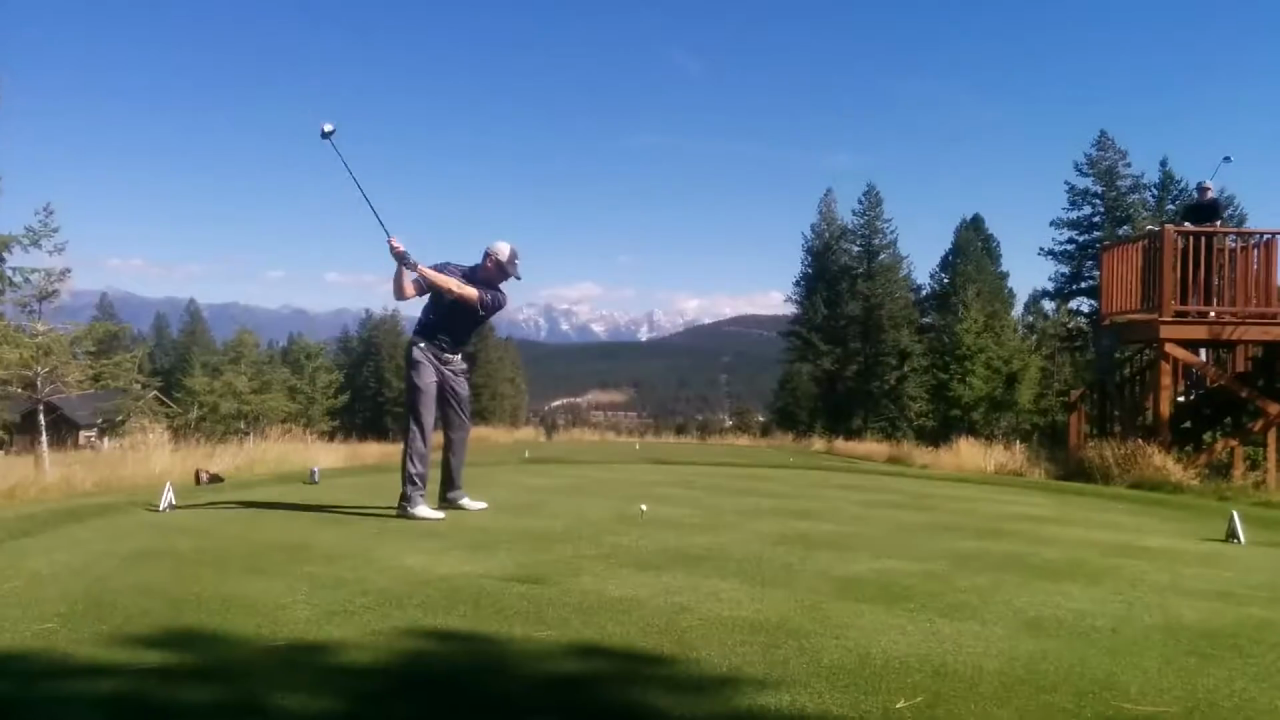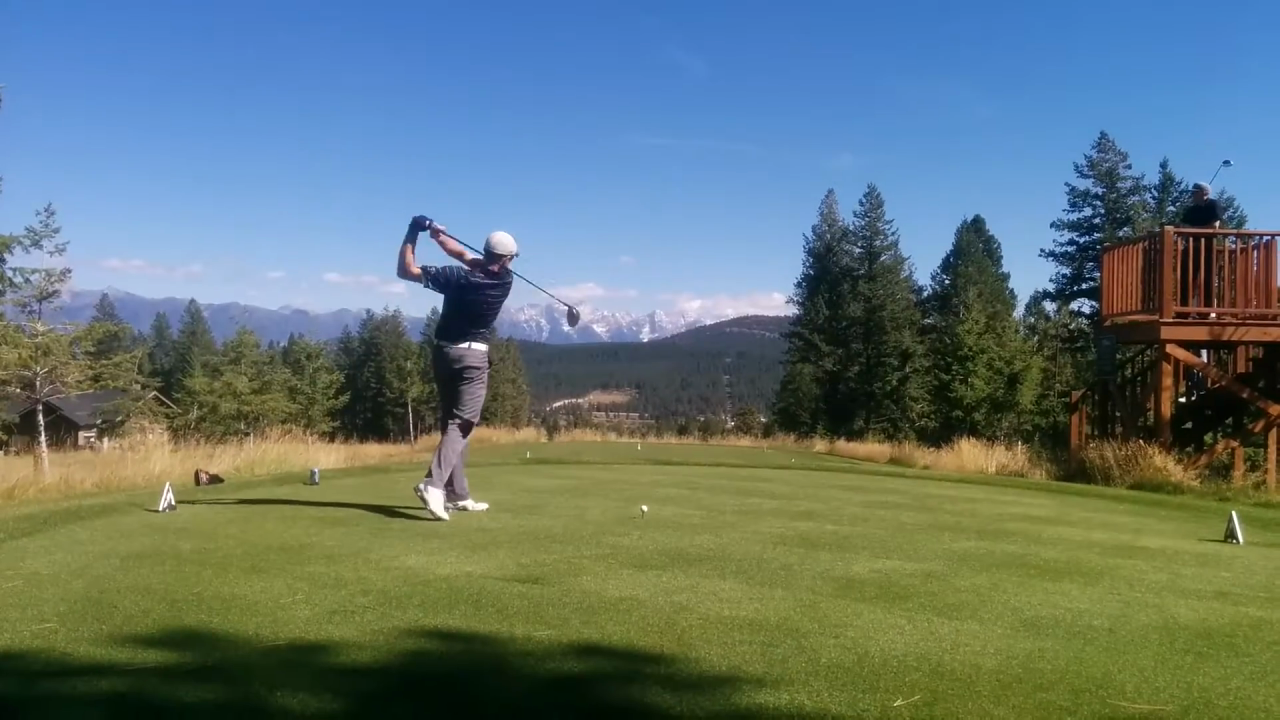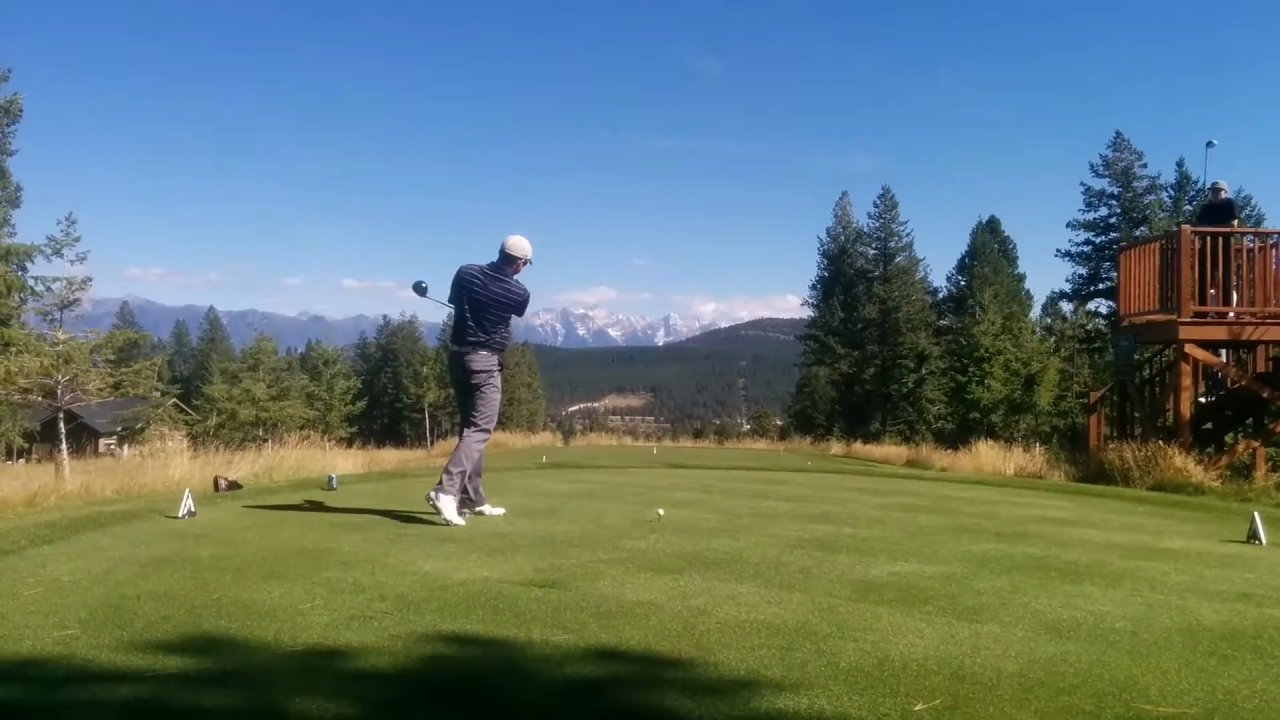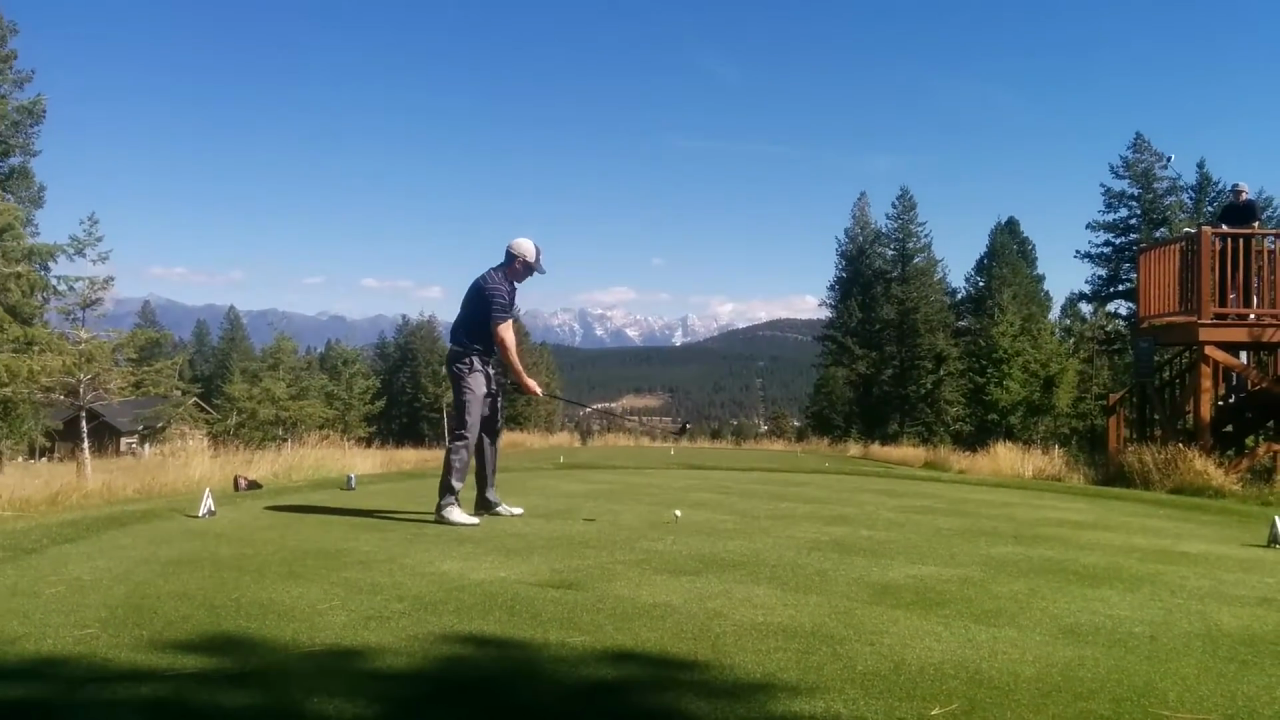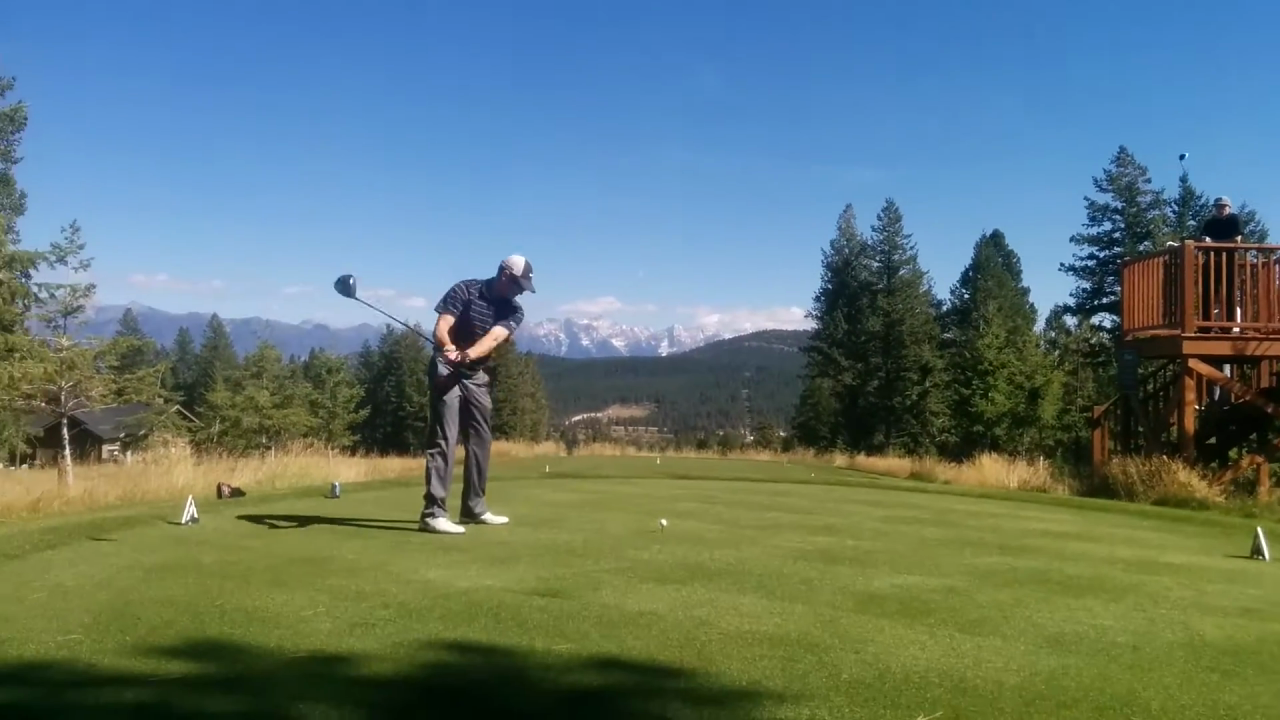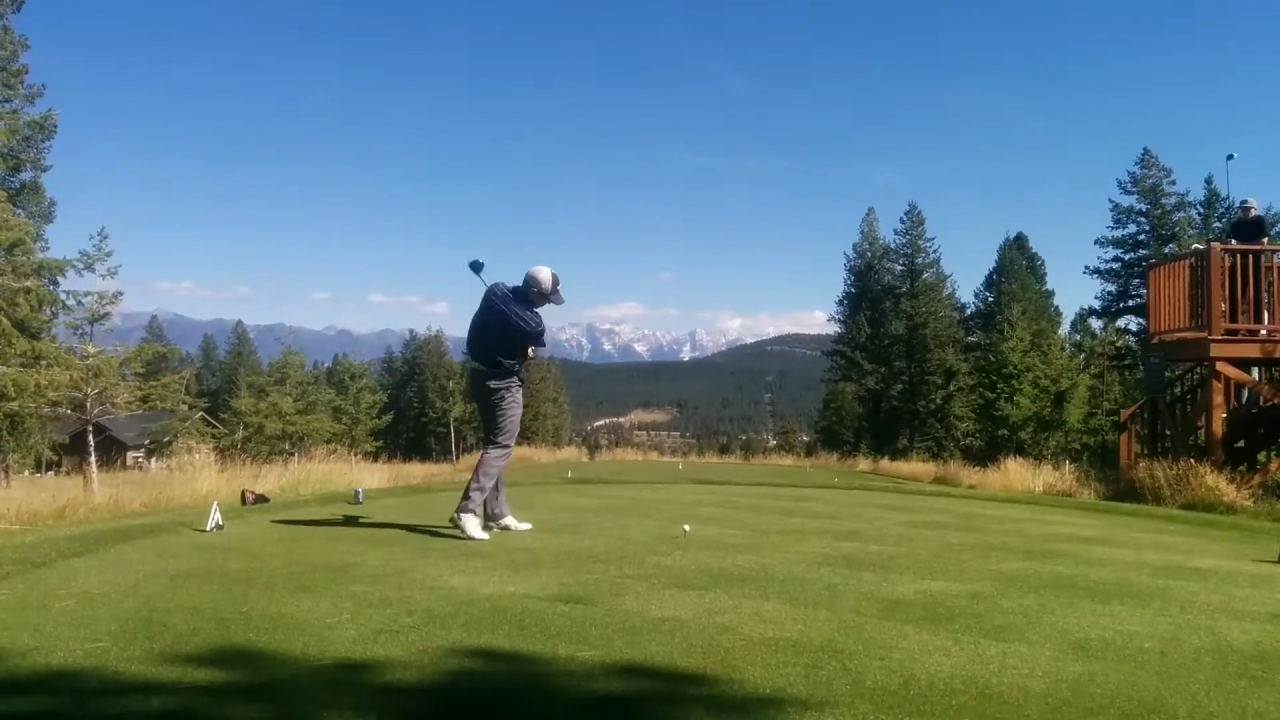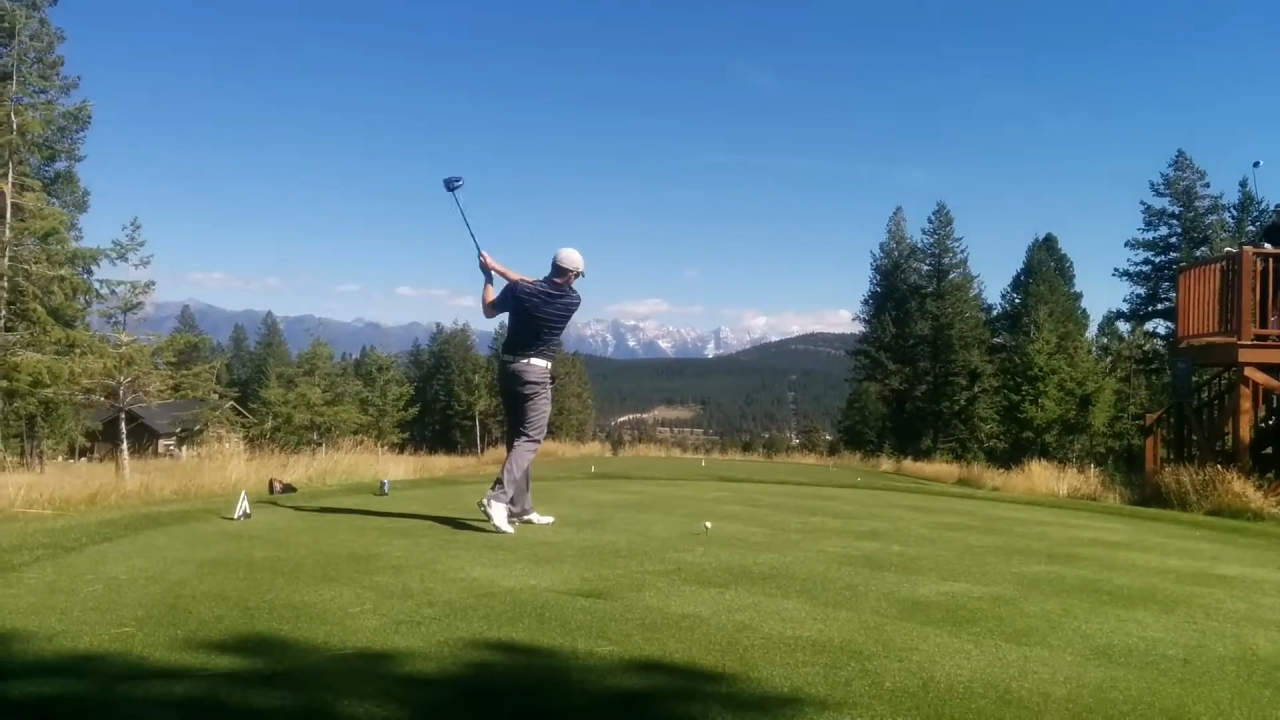
dt=0.7s
person 1, frame 1
left shoulder: (496, 298)
right shoulder: (446, 270)
left elbow: (456, 290)
right elbow: (402, 293)
left wrist: (416, 266)
right wrist: (401, 263)
left hip: (453, 361)
right hip: (424, 353)
left knee: (458, 429)
right knee: (421, 426)
left ankle: (452, 494)
right ankle: (411, 499)
person 1, frame 2
left shoulder: (456, 276)
right shoulder: (506, 280)
left elbow: (405, 271)
right elbow: (474, 262)
left wrist: (412, 233)
right wrist: (441, 235)
left hip: (443, 352)
right hip: (472, 357)
left knee: (451, 421)
right knee: (461, 424)
left ankle: (456, 494)
right ankle: (434, 484)
person 1, frame 3
left shoulder: (464, 274)
right shoulder: (520, 294)
left hip: (458, 358)
right hip: (485, 362)
left knee: (471, 428)
right knee: (479, 430)
left ankle: (472, 499)
right ankle: (446, 490)
person 1, frame 4
left shoulder: (507, 287)
right shoulder: (493, 287)
left elbow: (508, 332)
right elbow: (502, 340)
left wrist: (516, 375)
right wrist: (523, 378)
left hip: (483, 363)
right hip: (467, 361)
left knee: (490, 430)
right knee: (466, 430)
left ankle: (487, 500)
right ankle: (448, 504)
person 1, frame 5
left shoulder: (513, 310)
right shoulder: (464, 290)
left elbow: (491, 340)
right elbow: (441, 328)
left wrist: (465, 355)
right wrist: (448, 348)
left hip: (474, 374)
right hip: (447, 370)
left knee: (480, 441)
right knee: (444, 440)
left ankle: (473, 508)
right ankle: (433, 513)
person 1, frame 6
left shoulder: (497, 290)
right shoulder: (532, 322)
right elbow: (533, 349)
right wrist: (526, 350)
left hip: (478, 375)
right hip: (502, 382)
left knee: (496, 444)
right knee: (499, 447)
left ankle: (497, 514)
right ankle: (467, 511)
person 1, frame 7
left shoulder: (518, 291)
right shoulder: (573, 300)
left elbow: (489, 311)
left wrist: (489, 273)
right wrist: (497, 268)
left hip: (508, 368)
right hip: (536, 372)
left knee: (517, 438)
right knee: (530, 439)
left ankle: (520, 507)
right ankle: (498, 498)
